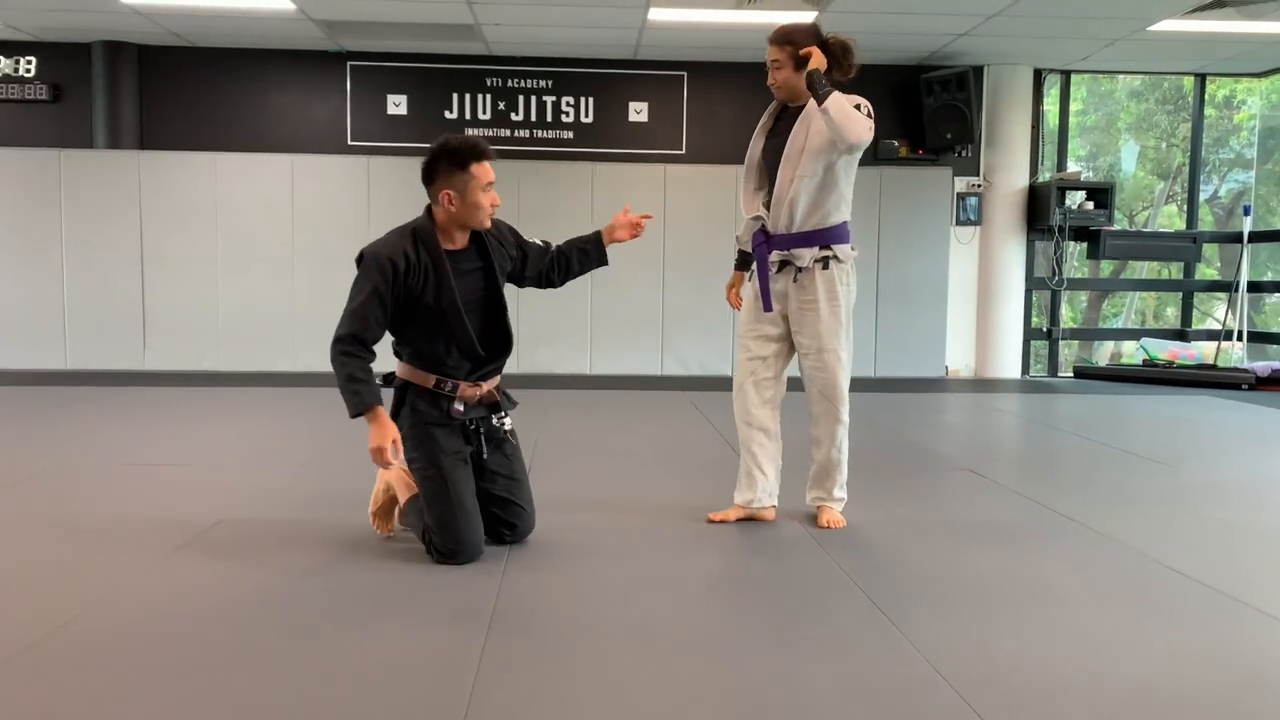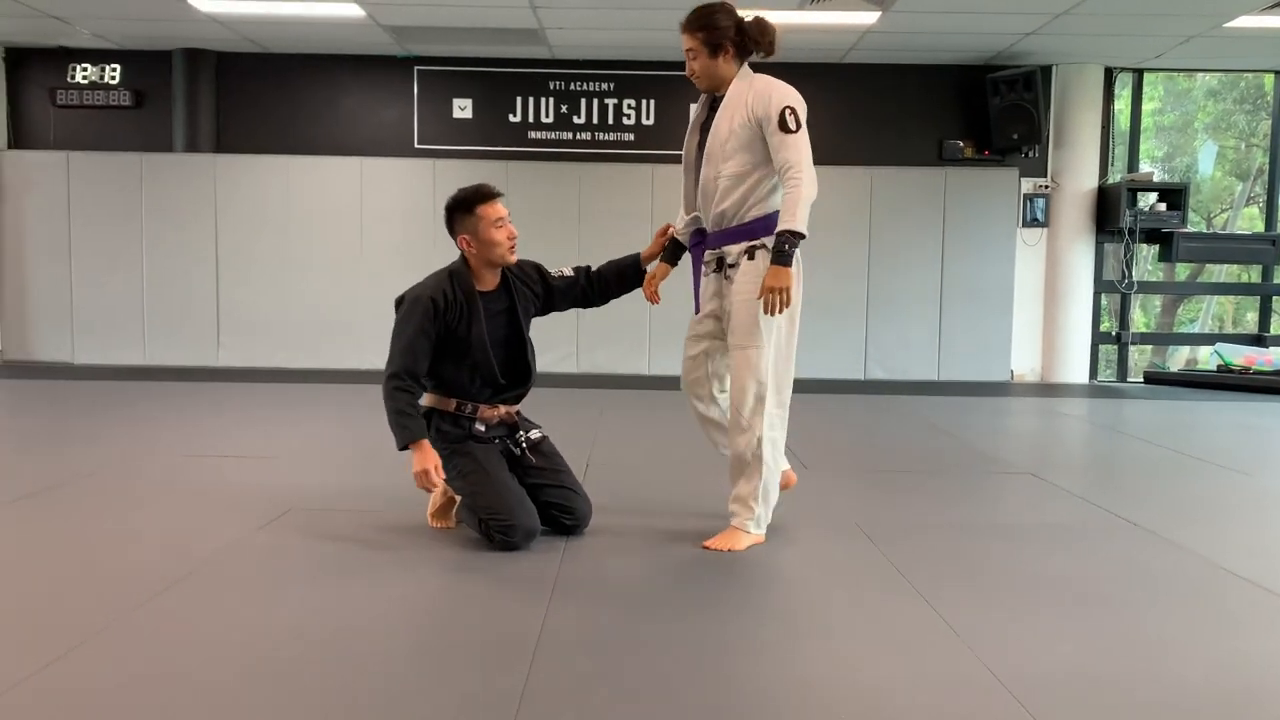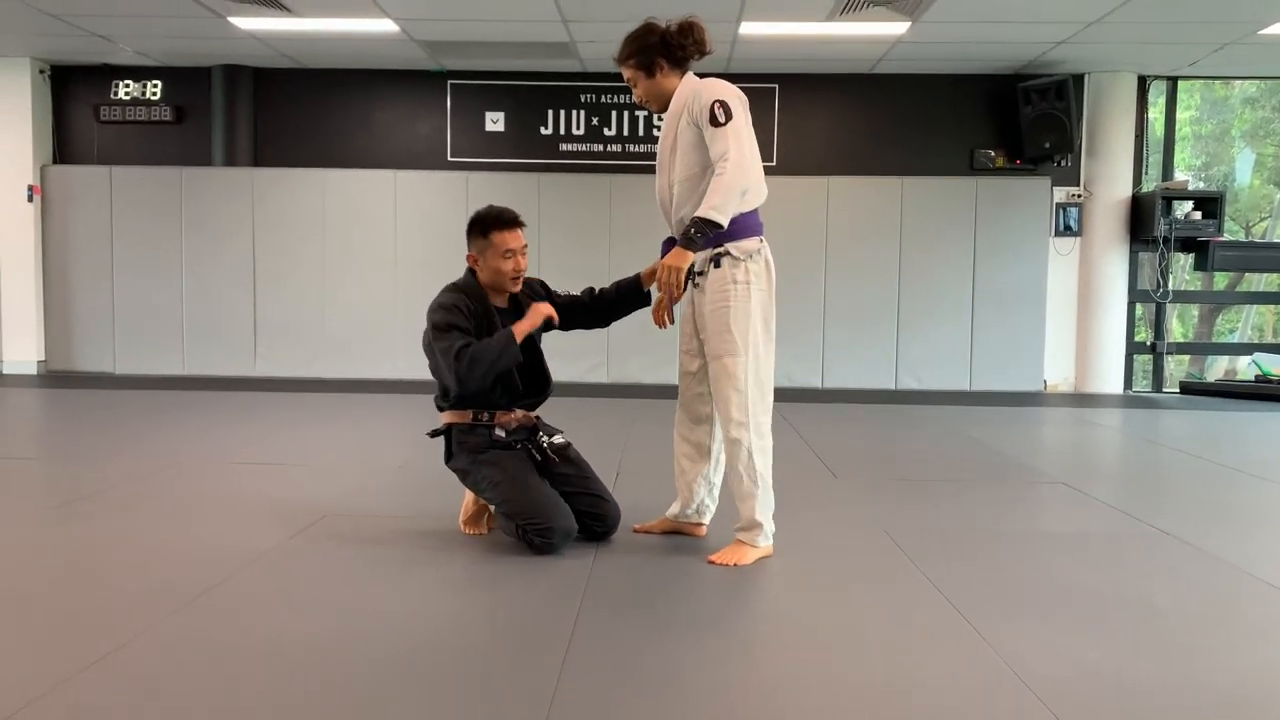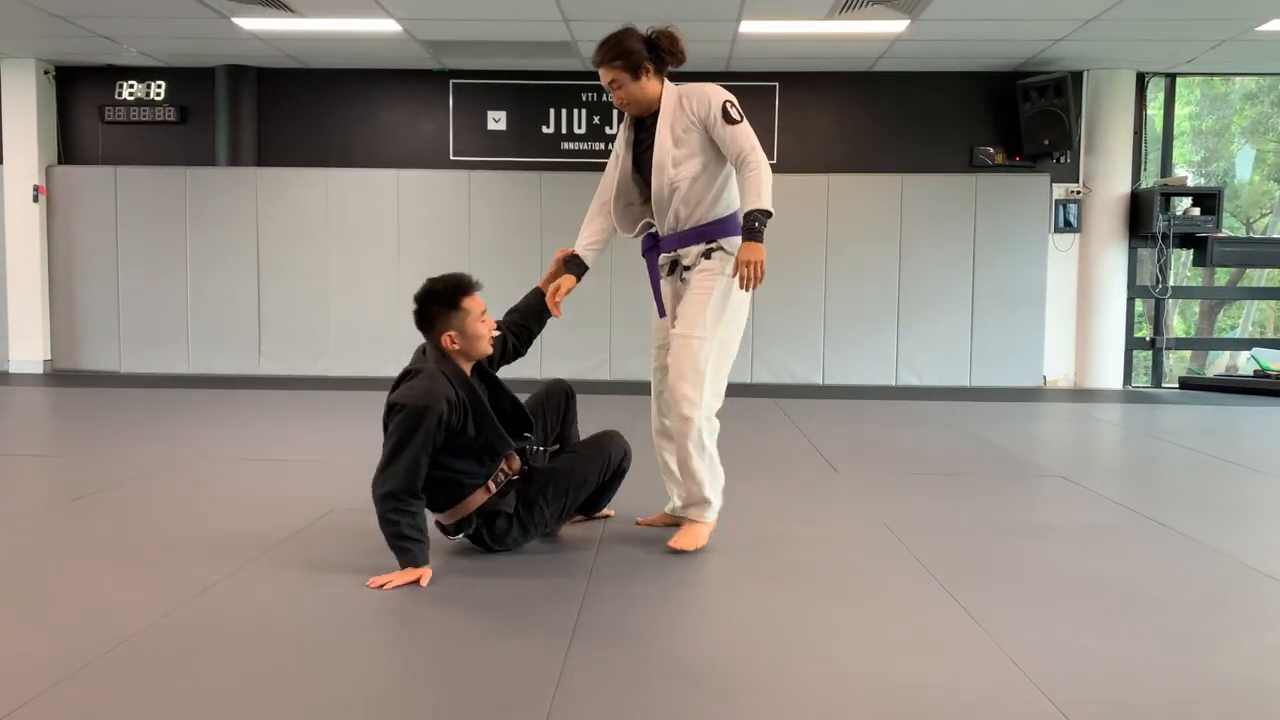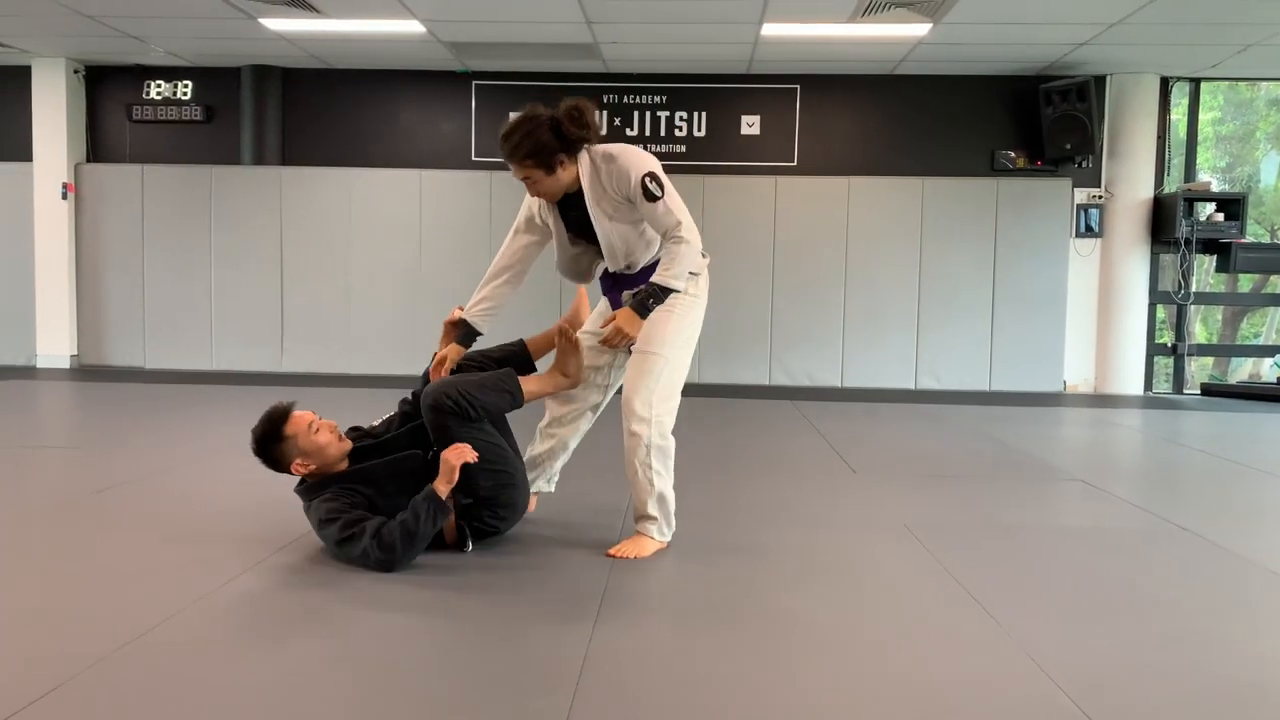
dt=1s
person 1, frame 1
left shoulder: (845, 107)
right shoulder: (774, 118)
left elbow: (858, 139)
left wrist: (817, 83)
right wrist: (742, 263)
left hip: (821, 263)
right hip: (772, 265)
left knee: (828, 384)
right knee: (753, 381)
left ankle: (828, 497)
right ankle: (757, 497)
person 1, frame 2
left shoulder: (772, 96)
right shoulder: (710, 109)
left elbow: (800, 181)
left wrist: (782, 259)
right wrist: (667, 257)
left hip: (760, 260)
right hip: (717, 261)
left knee: (755, 390)
right knee: (699, 379)
left ankle: (750, 518)
right ankle: (770, 471)
person 1, frame 3
left shoulder: (712, 95)
right shoulder: (679, 114)
left elbow: (736, 173)
left wrist: (686, 244)
right wrist: (670, 283)
left hip: (734, 262)
right hip: (703, 267)
left knee: (737, 399)
right knee: (695, 396)
left ankle: (756, 533)
right ankle: (691, 511)
person 1, frame 4
left shoulder: (705, 100)
right shoulder: (630, 132)
left elbow: (754, 164)
right elbow: (606, 207)
left wrist: (753, 233)
right wrist: (573, 269)
left hip: (716, 258)
right hip: (670, 265)
left knee: (690, 387)
right knee: (668, 391)
left ankle: (702, 505)
right ankle: (688, 502)
person 1, frame 5
left shoulder: (626, 165)
right shoulder: (542, 204)
left elbow: (685, 238)
right elbow: (505, 270)
left wrist: (640, 308)
right wrist: (460, 340)
left hip: (675, 281)
right hip: (623, 289)
left knee: (642, 402)
right knee: (575, 386)
left ankle: (655, 526)
right ankle: (527, 486)
person 2, frame 1
left shoulder: (496, 239)
right shoulder: (393, 258)
left elbow: (549, 267)
right elbow: (350, 344)
left wrist: (607, 236)
right wrist: (375, 418)
left hip: (488, 406)
right hip: (430, 412)
left knee: (516, 526)
right knee: (460, 548)
left ankle: (434, 486)
right ankle: (401, 487)
person 2, frame 2
left shoulder: (524, 279)
right shoulder: (432, 298)
left elbow: (588, 286)
right elbow: (400, 380)
left wrist: (650, 255)
right wrist: (419, 446)
left hip: (510, 424)
right hip: (457, 431)
left knee: (574, 516)
right knee: (518, 530)
left ankle: (480, 489)
right ankle: (457, 495)
person 2, frame 3
left shoulder: (529, 293)
right shoulder: (450, 309)
left elbow: (595, 308)
right elbow: (463, 373)
left wrist: (653, 274)
right wrist: (523, 327)
left hip: (529, 431)
right hip: (479, 443)
left knee: (604, 520)
right knee: (554, 531)
left ankle: (505, 495)
right ankle: (489, 500)
person 2, frame 4
left shoulder: (459, 360)
right shoulder: (426, 401)
left elbow: (512, 336)
right elbow: (392, 491)
left wrist: (551, 279)
right wrist: (414, 562)
left hip: (502, 474)
right hip: (498, 521)
left knee: (558, 393)
right knee: (612, 447)
left ankle: (573, 502)
right ankle: (568, 509)
person 2, frame 5
left shoulder: (355, 447)
right shoulder: (330, 509)
left elbow: (413, 412)
right elbow: (388, 552)
left wrist: (449, 344)
right wrist: (442, 487)
right hip: (491, 506)
left knee: (467, 372)
right knee: (443, 399)
left ankle: (560, 334)
right ankle: (559, 376)
